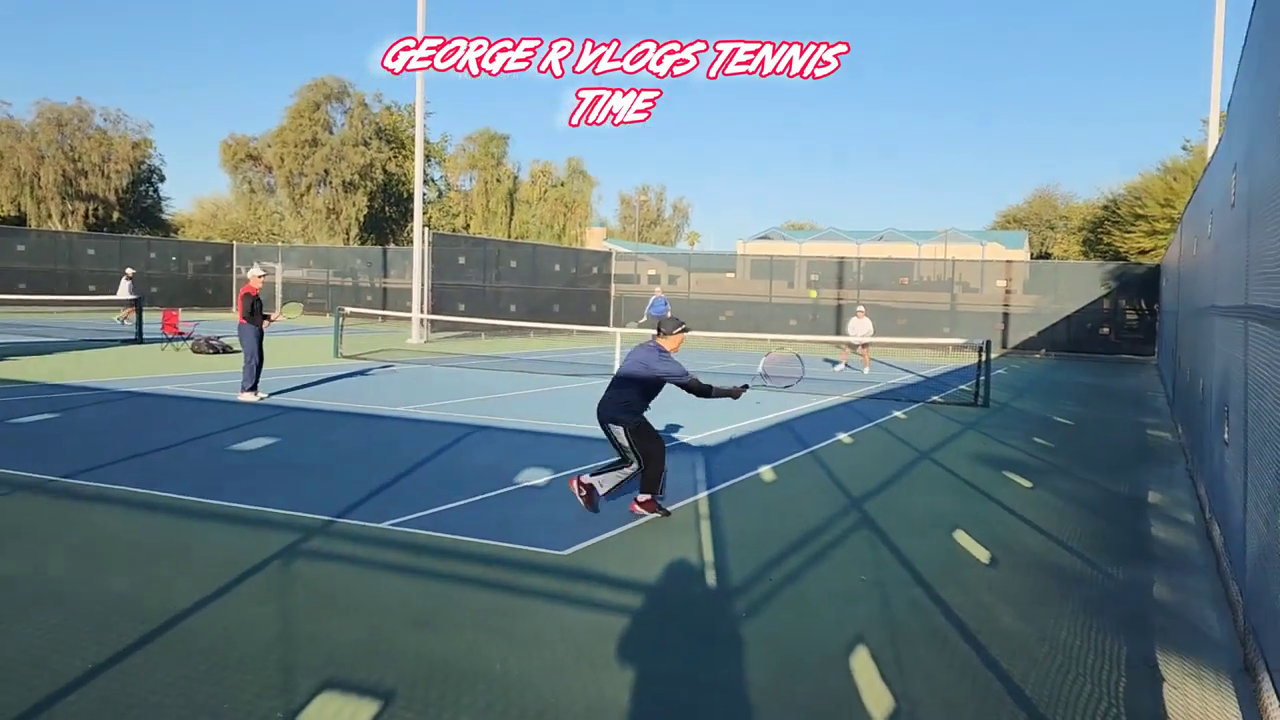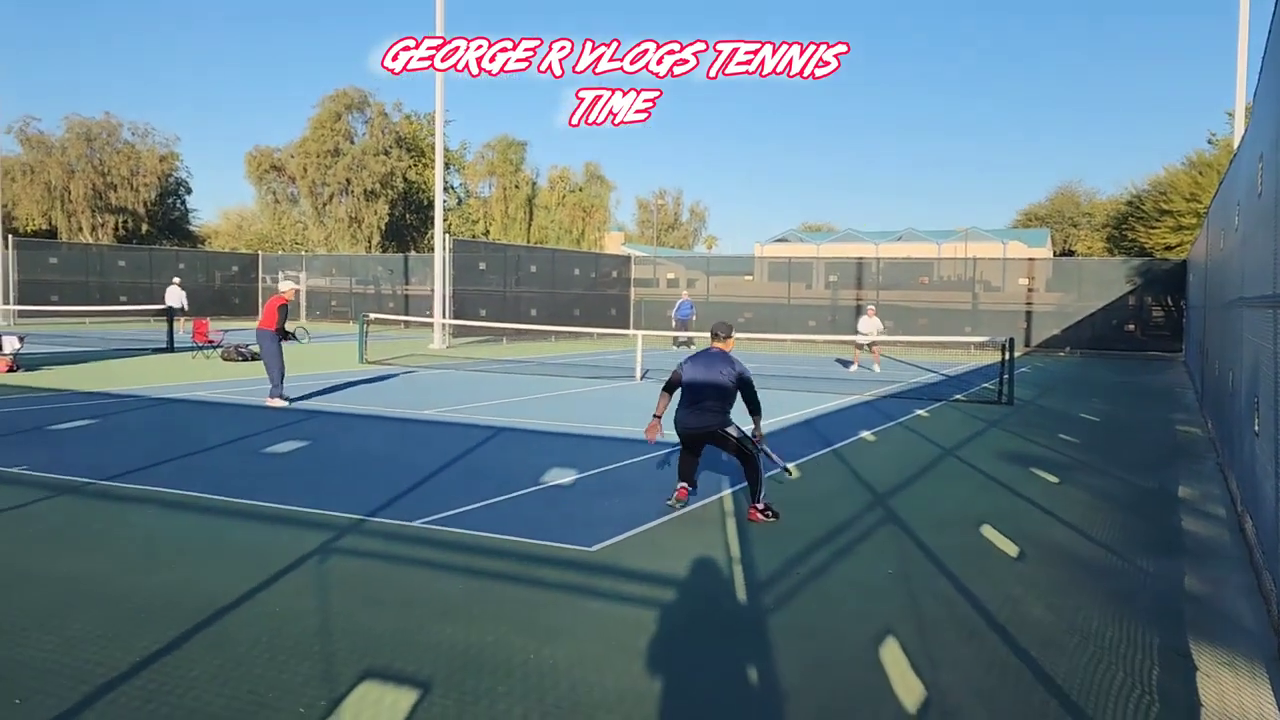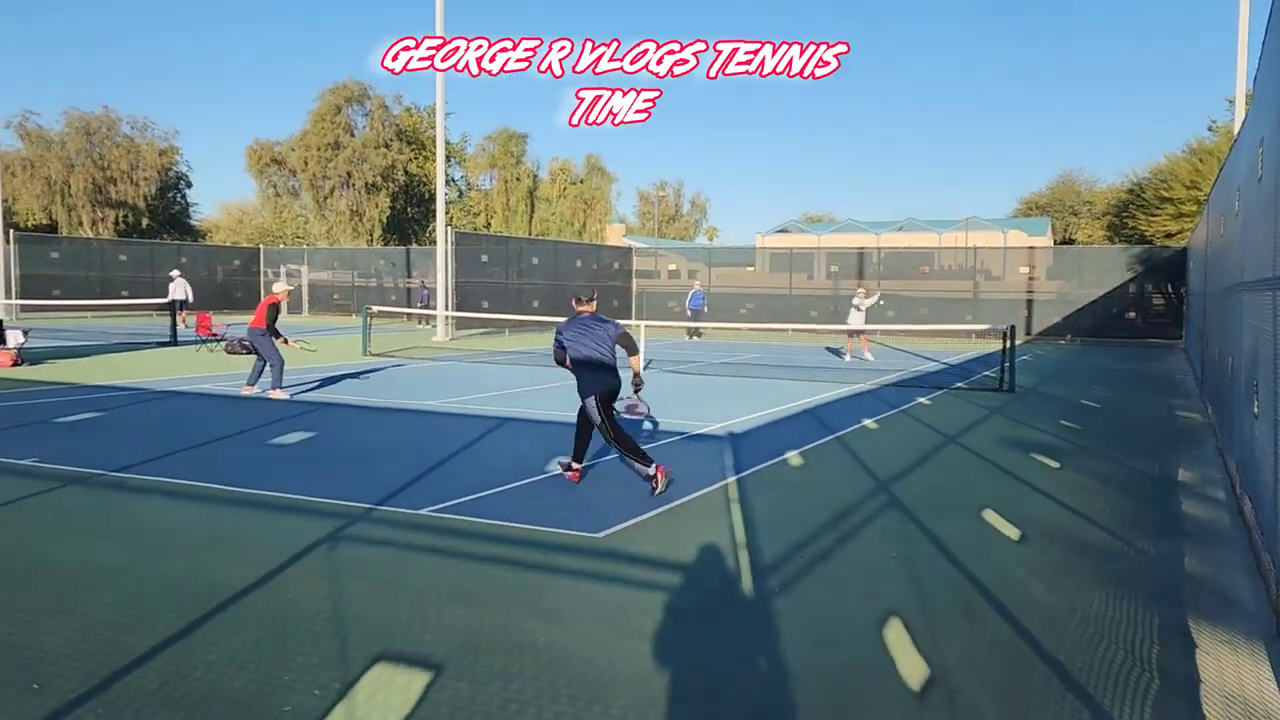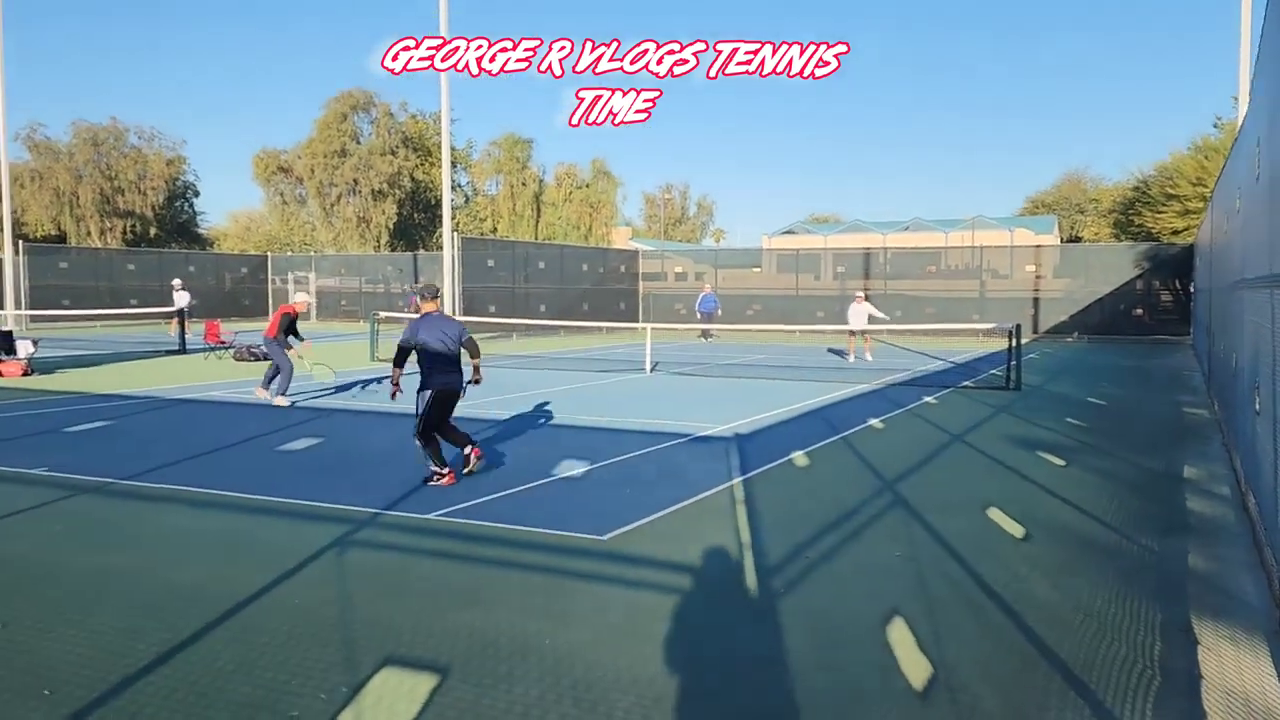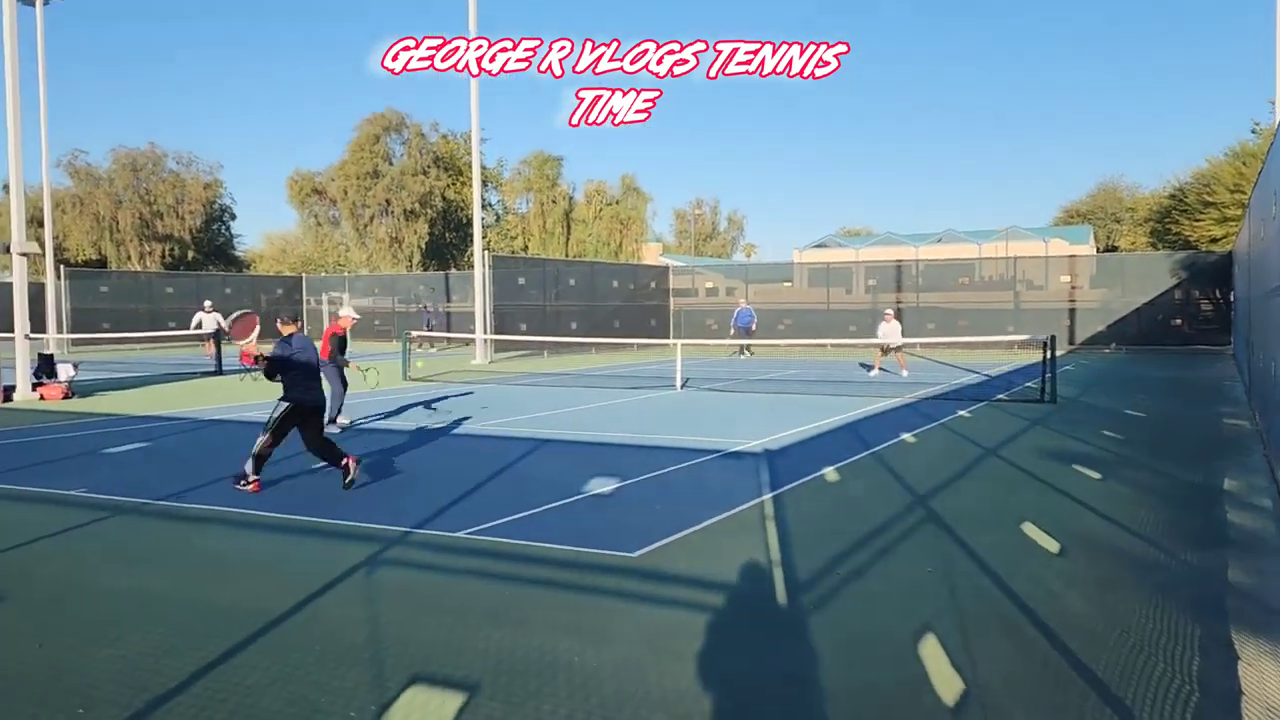
dt=0.5s
person 1, frame 1
left shoulder: (642, 350)
right shoulder: (666, 364)
right elbow: (698, 389)
right wrist: (730, 392)
left hip: (622, 412)
right hip: (615, 415)
left knee: (657, 447)
right knee: (634, 462)
left ankle: (644, 499)
right ankle: (586, 483)
person 1, frame 2
left shoulder: (690, 360)
right shoulder: (736, 367)
left elbow: (668, 389)
right elbow: (752, 401)
left wrist: (657, 418)
right wrist: (757, 428)
left hip: (684, 424)
right hip: (715, 423)
left knee: (689, 452)
right knee: (750, 455)
left ankle: (683, 489)
right ankle: (757, 507)
person 1, frame 3
left shoulder: (564, 328)
right shoulder: (608, 323)
left elbow: (559, 359)
right elbow: (631, 346)
left wrist: (573, 366)
right wrist: (637, 375)
left hip: (592, 388)
right hip: (612, 383)
left knee: (614, 436)
right knee: (584, 419)
left ankle: (653, 472)
right ankle: (575, 466)
person 1, frame 4
left shoulder: (414, 327)
right shoulder: (454, 324)
left elbow: (400, 357)
right elbow: (474, 351)
left wrist: (395, 382)
right wrist: (476, 372)
left hip: (433, 385)
right hip: (453, 384)
left knee: (424, 430)
right knee: (440, 425)
left ankle: (444, 472)
right ankle: (470, 449)
person 1, frame 5
left shoulder: (285, 343)
right shoulder: (308, 343)
left elbow: (270, 374)
left wrist: (264, 361)
left hip: (296, 399)
right hip: (316, 399)
left knee: (269, 437)
right knee: (316, 441)
left ankle: (251, 478)
right ankle: (346, 461)
